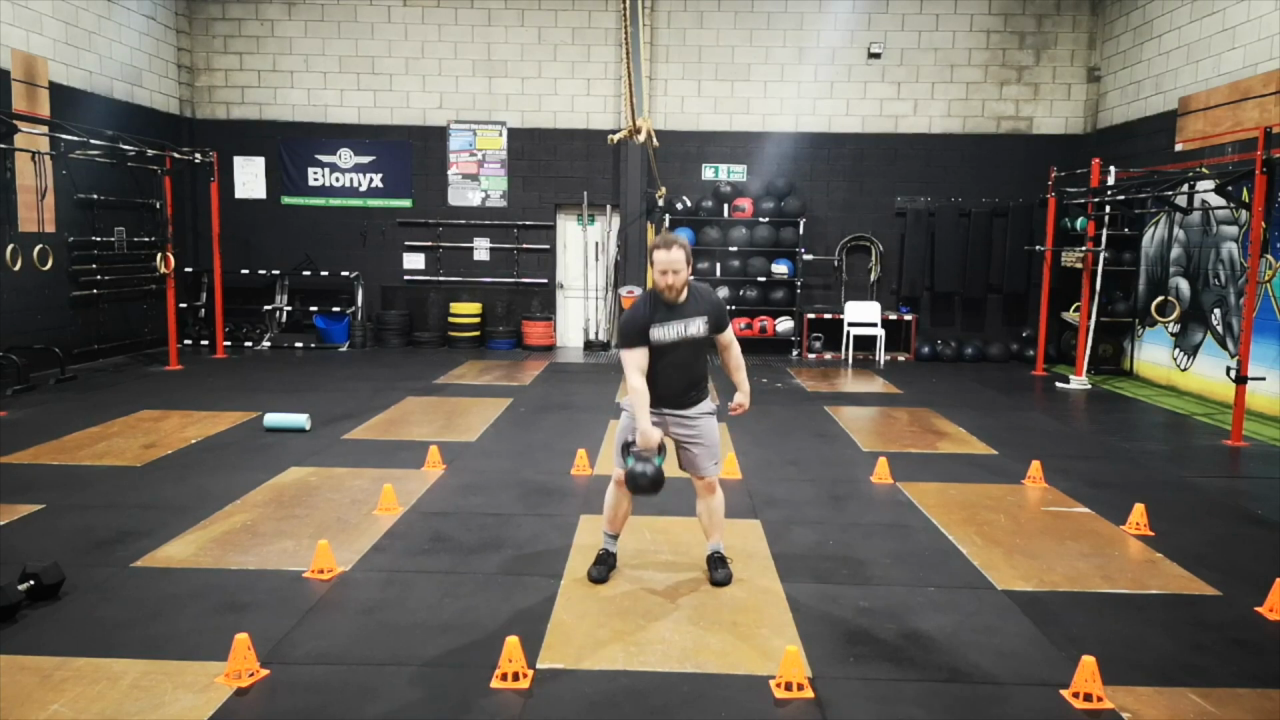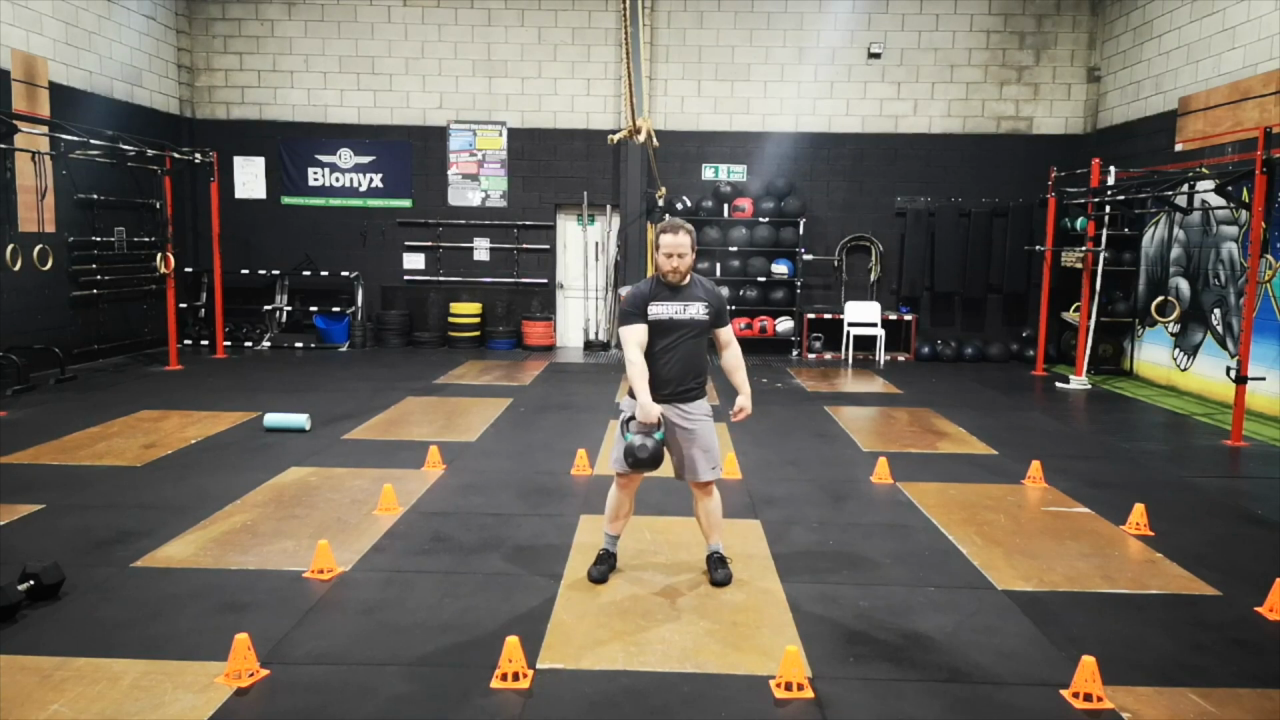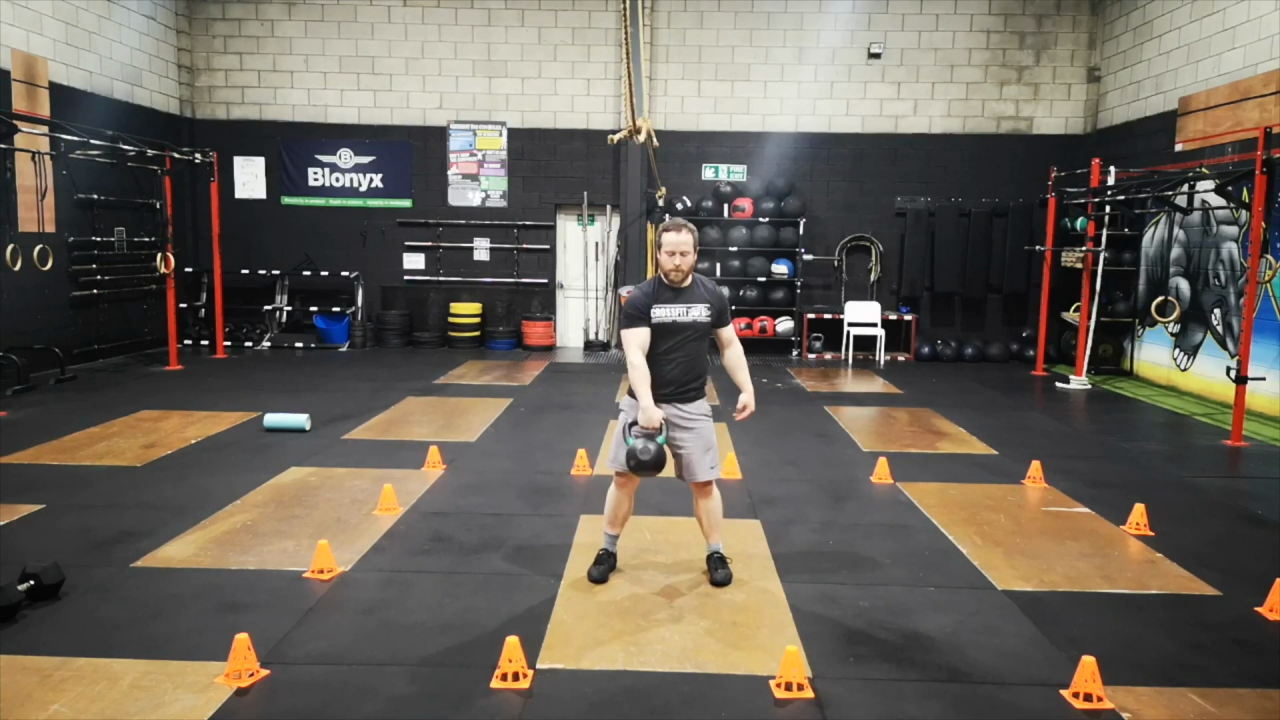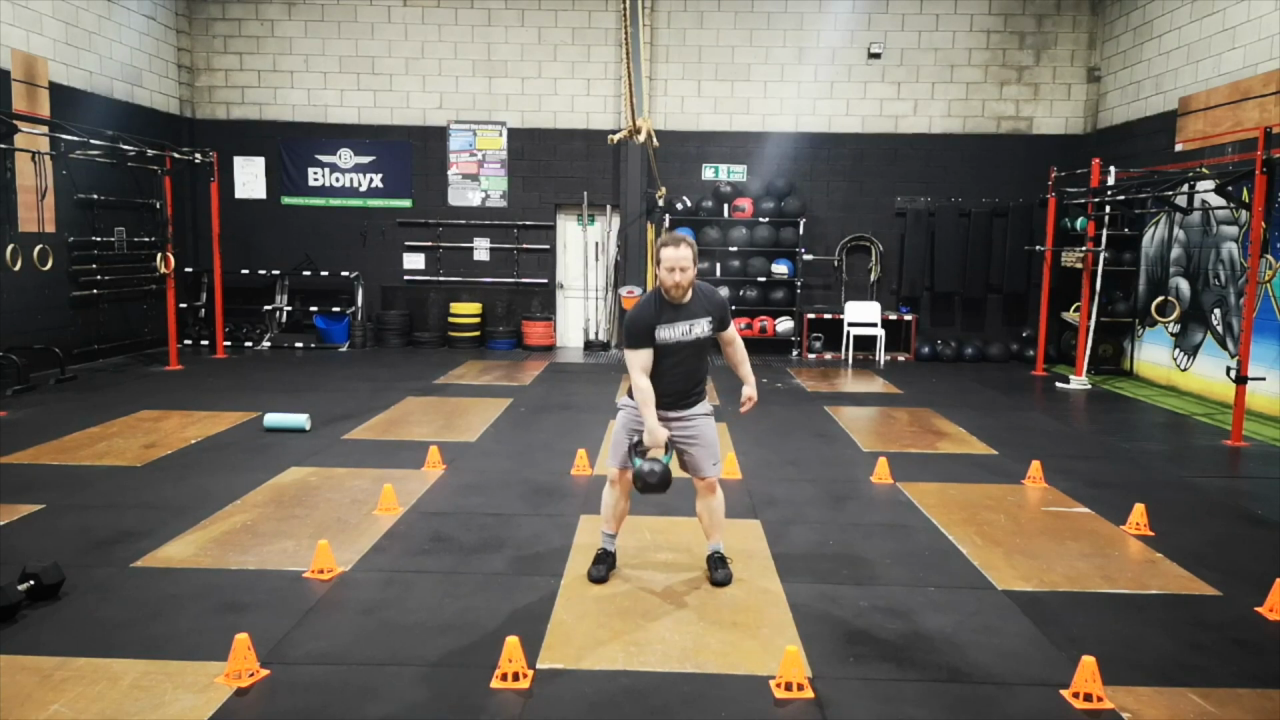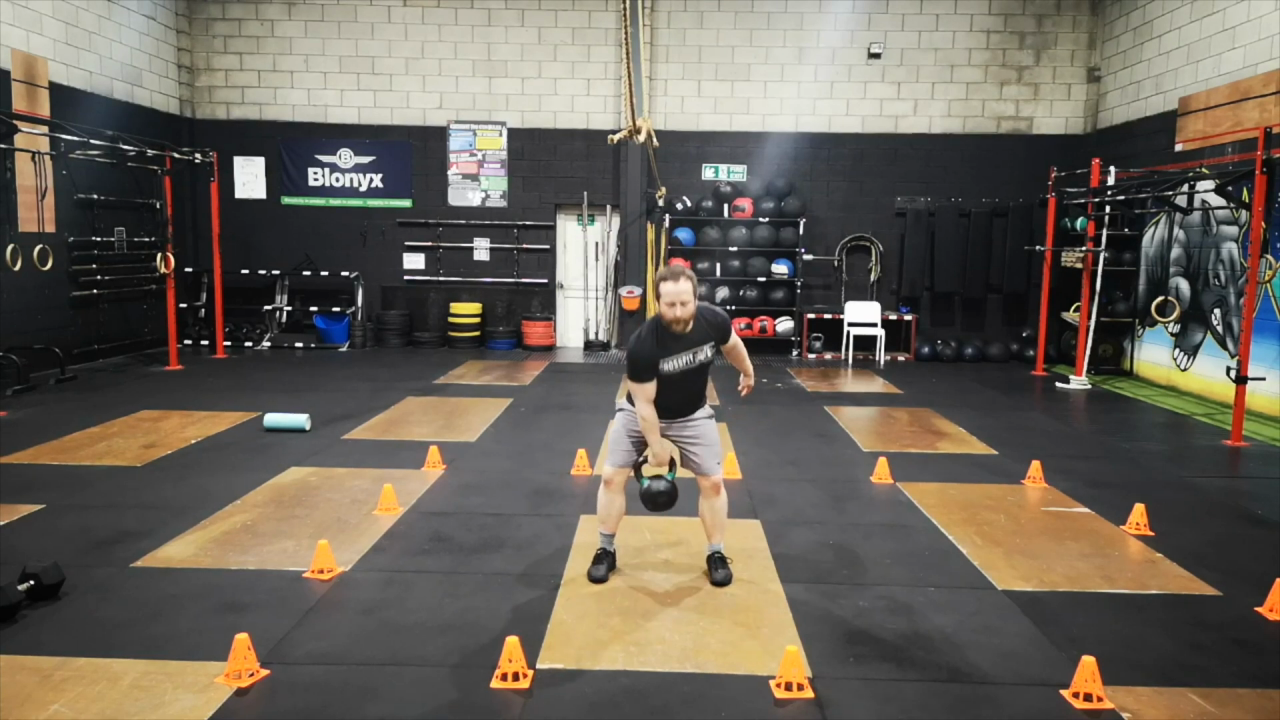
dt=0.2s
person 1, frame 1
left shoulder: (709, 301)
right shoulder: (637, 314)
left elbow: (728, 346)
right elbow: (635, 375)
left wrist: (743, 389)
right wrist: (644, 425)
left hip: (694, 409)
right hip: (645, 405)
left knee: (707, 481)
right knee: (622, 476)
left ankle: (716, 554)
right ankle: (608, 551)
person 1, frame 2
left shoulder: (709, 294)
right shoulder: (638, 296)
left elbow: (728, 346)
right elbow: (633, 352)
left wrist: (744, 391)
right wrist: (644, 401)
left hip: (693, 406)
right hip: (644, 404)
left knee: (704, 483)
right knee: (626, 479)
left ankle: (715, 554)
right ankle: (608, 551)
person 1, frame 3
left shoulder: (711, 294)
right shoulder: (640, 298)
left elbow: (730, 345)
right elbow: (635, 356)
left wrist: (747, 389)
right wrist: (646, 405)
left hip: (692, 406)
right hip: (643, 405)
left knee: (703, 483)
right knee: (625, 478)
left ankle: (715, 553)
right ankle: (608, 551)
person 1, frame 4
left shoulder: (712, 301)
right shoulder: (641, 314)
left elbow: (732, 342)
right elbow: (639, 376)
left wrist: (749, 381)
right wrist: (651, 425)
left hip: (692, 409)
right hip: (642, 407)
left knee: (707, 481)
right knee: (619, 476)
left ankle: (716, 554)
right ankle: (607, 551)
person 1, frame 5
left shoulder: (714, 319)
right shoulder: (643, 343)
left elbow: (732, 345)
right elbow: (644, 404)
left wrist: (748, 373)
right wrist: (656, 447)
left hip: (692, 413)
right hip: (641, 414)
left knee: (712, 481)
right knee: (612, 476)
left ankle: (716, 554)
right ankle: (606, 551)
